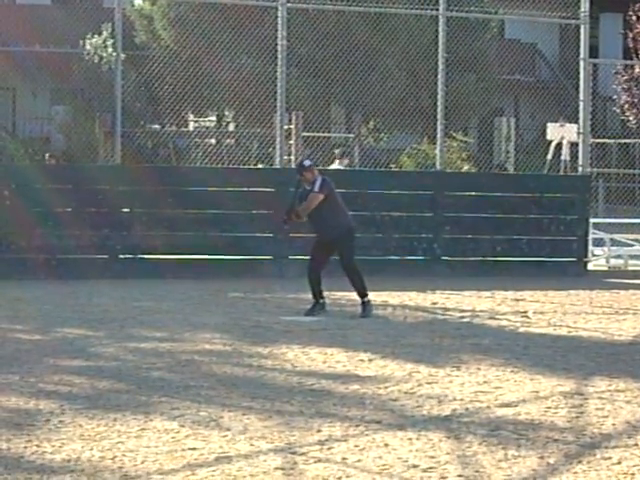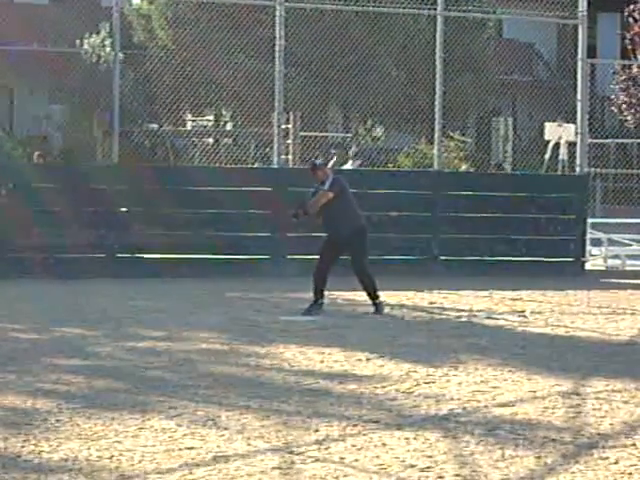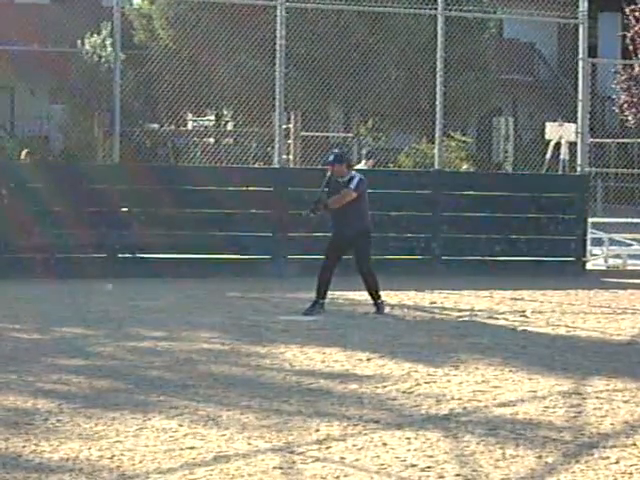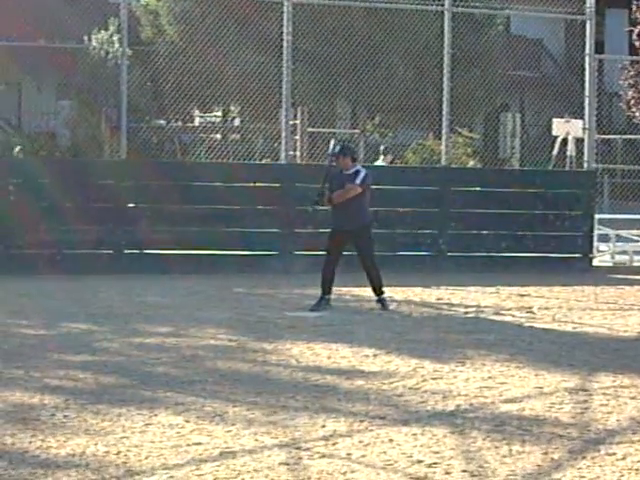
dt=0.4s
person 1, frame 1
left shoulder: (323, 182)
right shoulder: (303, 193)
left elbow: (312, 203)
right elbow: (303, 215)
left wrist: (295, 213)
right wrist: (295, 215)
left hip: (343, 231)
right hip: (324, 236)
left knee: (348, 265)
right knee: (313, 268)
left ankle: (365, 301)
right ankle: (319, 302)
person 1, frame 2
left shoulder: (336, 181)
right shoulder: (317, 191)
left elbow: (322, 199)
right elbow: (315, 211)
left wrist: (303, 211)
right wrist: (304, 211)
left hip: (355, 232)
right hip: (335, 235)
left knee: (360, 268)
right knee: (321, 267)
left ankle: (376, 301)
right ankle: (318, 302)
person 1, frame 3
left shoulder: (358, 180)
right shoulder: (332, 182)
left elbow: (343, 199)
right elbow: (328, 203)
left wrist: (324, 205)
right wrist: (321, 205)
left hip: (360, 232)
right hip: (340, 233)
left knee: (364, 267)
right knee: (327, 266)
left ankle: (378, 301)
right ankle: (319, 302)
person 1, frame 4
left shoulder: (362, 175)
right shoulder: (335, 175)
left elbow: (348, 193)
right elbow: (330, 197)
left wrist: (330, 198)
right wrist: (326, 197)
left hip: (360, 227)
right hip: (339, 227)
left knee: (369, 262)
right knee: (329, 261)
left ankle: (381, 297)
right ankle: (325, 298)
